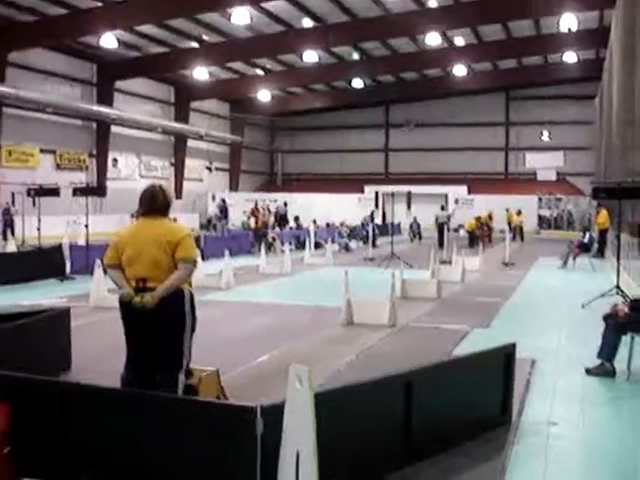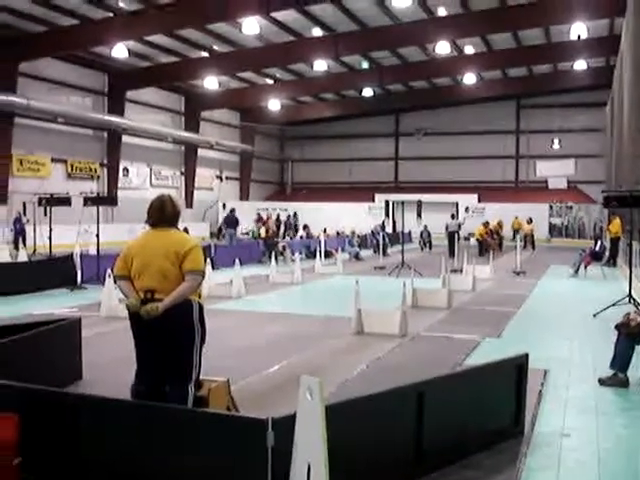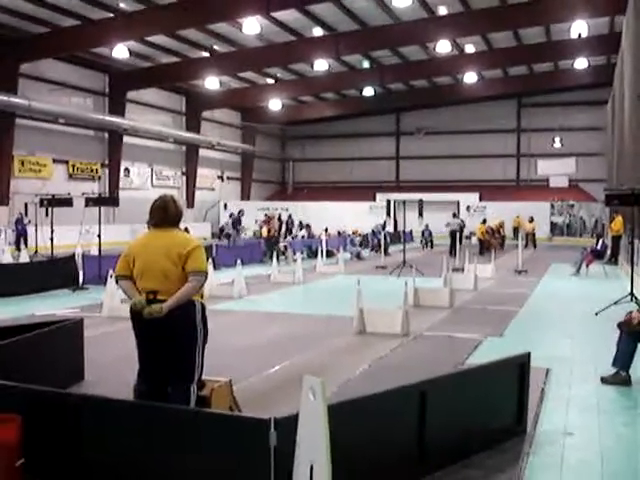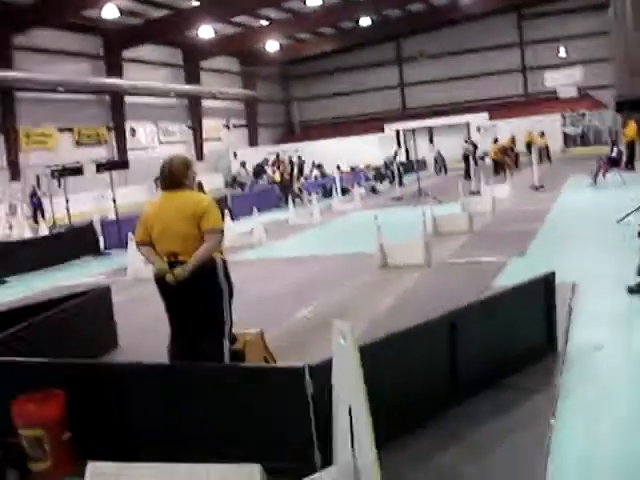
dt=1s
person 1, frame 1
left shoulder: (125, 233)
right shoulder: (178, 232)
left elbow: (111, 265)
right elbow: (186, 268)
left wrist: (126, 288)
right wrist: (158, 293)
left hip: (133, 303)
right hip: (170, 302)
left knee: (136, 361)
right knee: (172, 364)
person 1, frame 2
left shoulder: (134, 244)
right shoulder: (186, 243)
left elbow: (120, 276)
right elbow: (193, 280)
left wrist: (133, 299)
right wrist: (164, 304)
left hip: (142, 314)
right hip: (179, 313)
left knee: (146, 372)
right knee: (181, 376)
person 1, frame 3
left shoulder: (136, 244)
right shoulder: (189, 244)
left elbow: (122, 276)
right elbow: (196, 281)
left wrist: (137, 299)
right wrist: (168, 305)
left hip: (144, 315)
right hip: (181, 313)
left knee: (148, 372)
right knee: (184, 376)
person 1, frame 4
left shoulder: (150, 209)
right shoulder: (201, 202)
left elbow: (142, 243)
right elbow: (213, 239)
left wrist: (159, 265)
right wrist: (189, 267)
left hip: (169, 277)
right hip: (203, 272)
left knee: (181, 330)
right knee: (215, 330)
